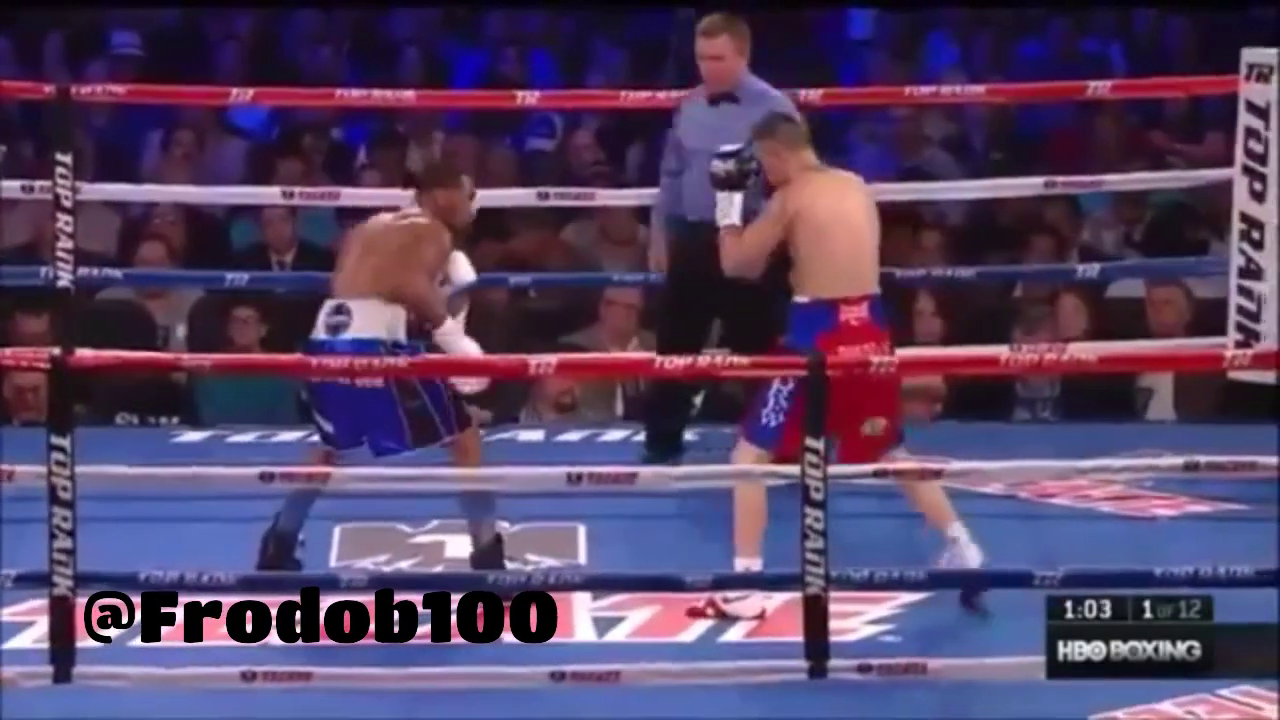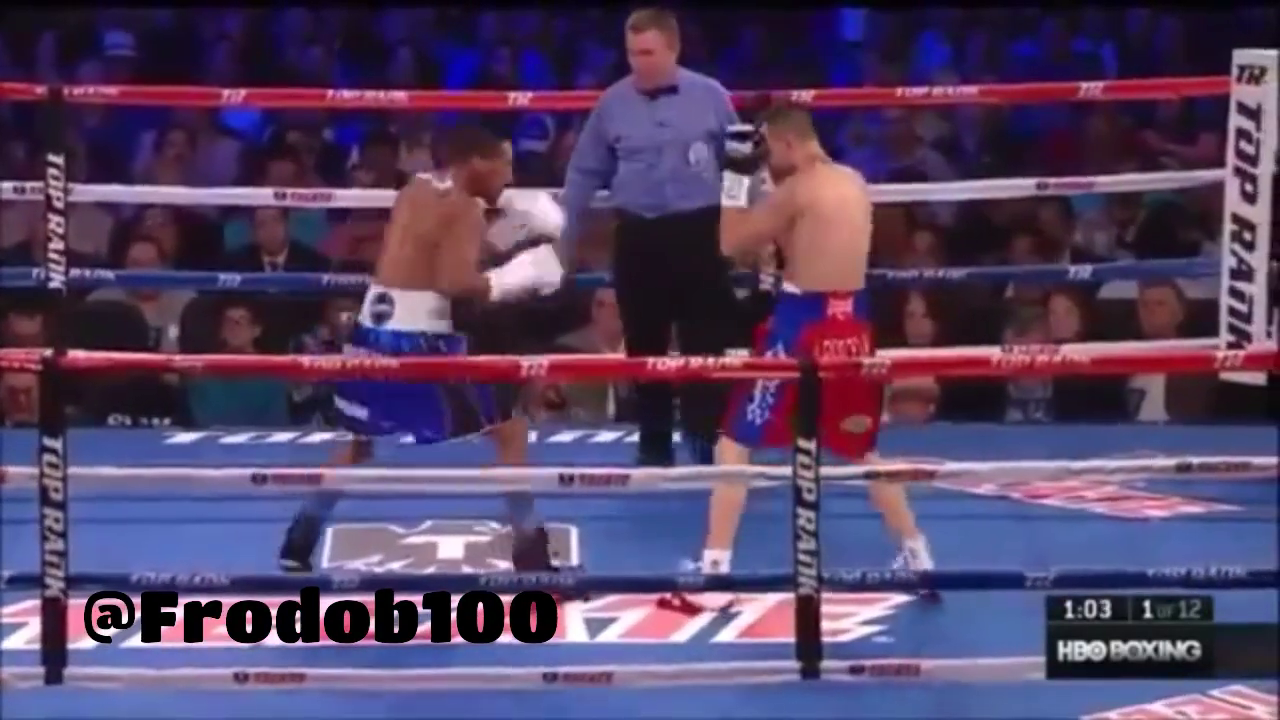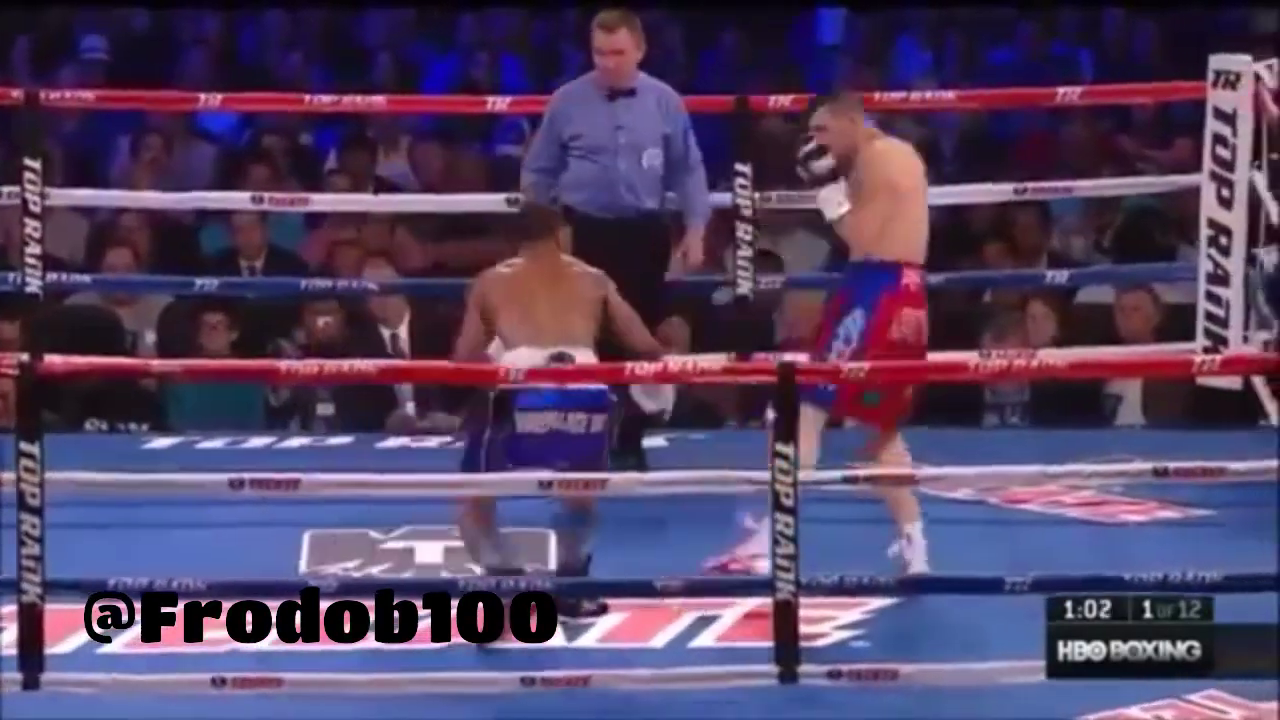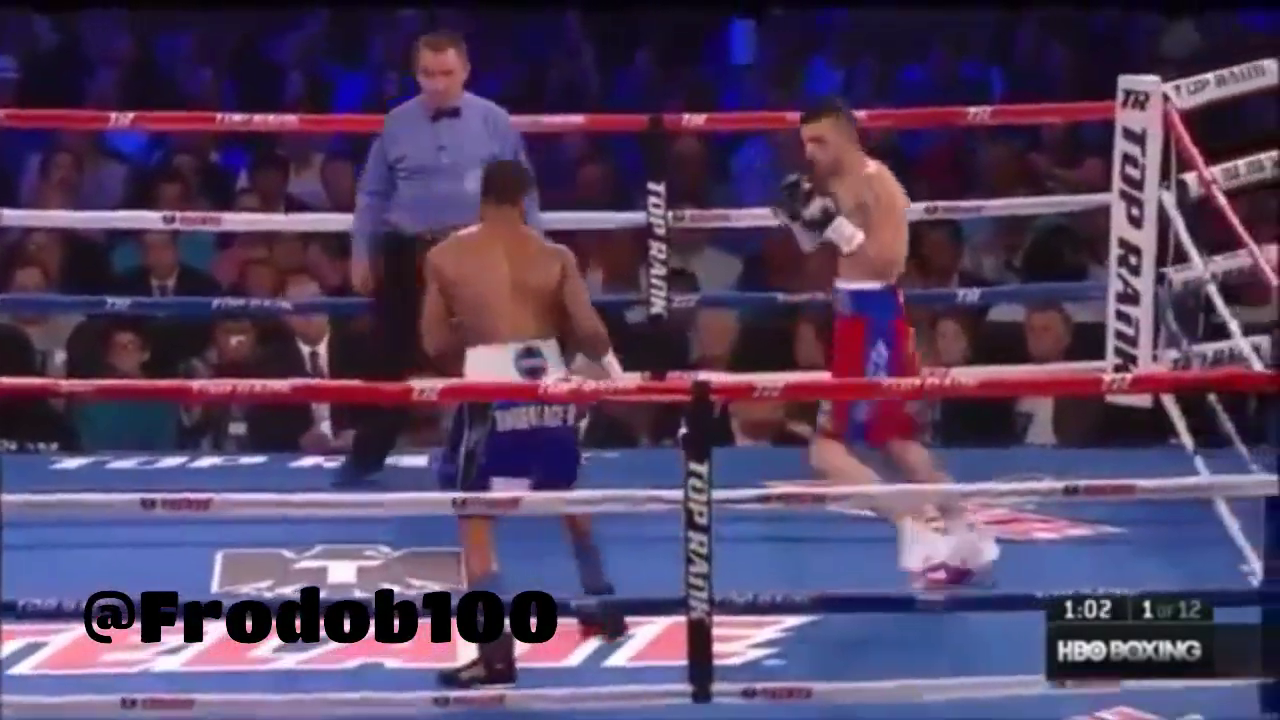
dt=0.5s
person 1, frame 1
left shoulder: (790, 197)
right shoulder: (856, 187)
left elbow: (737, 264)
left wrist: (728, 196)
left hip: (817, 335)
right hip: (870, 331)
left knee: (752, 456)
right knee: (889, 453)
left ankle: (744, 587)
right ankle: (961, 549)
person 1, frame 2
left shoulder: (796, 188)
right shoulder: (854, 183)
left elbow: (733, 245)
left wrist: (735, 175)
left hip: (802, 328)
right hip: (851, 326)
left knee: (733, 448)
right knee: (860, 452)
left ankle: (713, 572)
right ankle: (917, 559)
person 1, frame 3
left shoulder: (877, 158)
right shoulder: (901, 154)
left elbow: (865, 235)
left wrist: (828, 188)
right wrist: (832, 182)
left hip: (875, 302)
right hip: (908, 303)
left knee: (806, 414)
right knee: (883, 429)
left ankle: (766, 540)
right ankle: (912, 549)
person 1, frame 4
left shoulder: (877, 184)
right shoulder: (831, 186)
left elbow: (889, 261)
left wrist: (833, 224)
right wrist: (805, 225)
left hip: (876, 323)
right hip: (852, 318)
left knee: (828, 451)
right knee: (898, 442)
left ankle: (918, 535)
right ankle: (967, 539)
person 2, frame 1
left shoulder: (772, 108)
right shoulder: (690, 108)
right elbow: (674, 176)
right wrist: (659, 232)
right hip: (693, 241)
left knee: (754, 351)
right knee: (674, 345)
right ankle: (661, 443)
person 2, frame 2
left shoulder: (710, 96)
right shoulder: (612, 104)
right elbow: (585, 173)
right wrist: (563, 232)
left hip: (698, 232)
right hip: (639, 236)
left knee: (704, 343)
right knee: (644, 345)
left ankle: (708, 440)
right ankle: (655, 444)
person 2, frame 3
left shoulder: (665, 101)
right shoulder: (567, 101)
left elbow: (690, 167)
right elbow: (538, 171)
left wrist: (695, 230)
left hip: (644, 243)
right hip: (583, 234)
left ankle: (627, 441)
person 2, frame 4
left shoulder: (495, 123)
right shoulder: (397, 122)
left elbow: (521, 192)
right elbow: (373, 193)
right wrist: (361, 252)
right hip: (409, 254)
right knee: (389, 356)
right ankle: (366, 456)
person 3, frame 1
left shoulder: (374, 226)
right shoulder: (434, 232)
right elbow: (413, 289)
left wrist: (442, 280)
right wrist: (459, 344)
left hip: (326, 341)
right hip: (375, 345)
left knee: (331, 449)
right knee: (466, 442)
left ankle: (277, 548)
right ankle: (487, 559)
person 3, frame 2
left shoulder: (418, 189)
right shoulder: (466, 207)
right elbow: (450, 281)
right wrist: (521, 275)
left hip: (372, 329)
right hip: (421, 337)
left knee: (362, 440)
right knee: (509, 431)
left ankle: (301, 538)
right ankle: (529, 551)
person 3, frame 3
left shoulder: (491, 282)
right shoulder: (591, 279)
left elbow: (466, 357)
right elbow: (641, 344)
left hip: (521, 398)
right hip: (586, 397)
left knee: (475, 506)
right ankle: (574, 580)
person 3, frame 4
left shoulder: (445, 256)
right shoulder: (556, 256)
left elbow: (435, 343)
right elbow: (588, 328)
right wrist: (603, 360)
left hip: (490, 390)
right hip: (550, 384)
left knee: (474, 517)
right knee: (563, 498)
left ankle: (495, 652)
right ankle: (601, 607)
